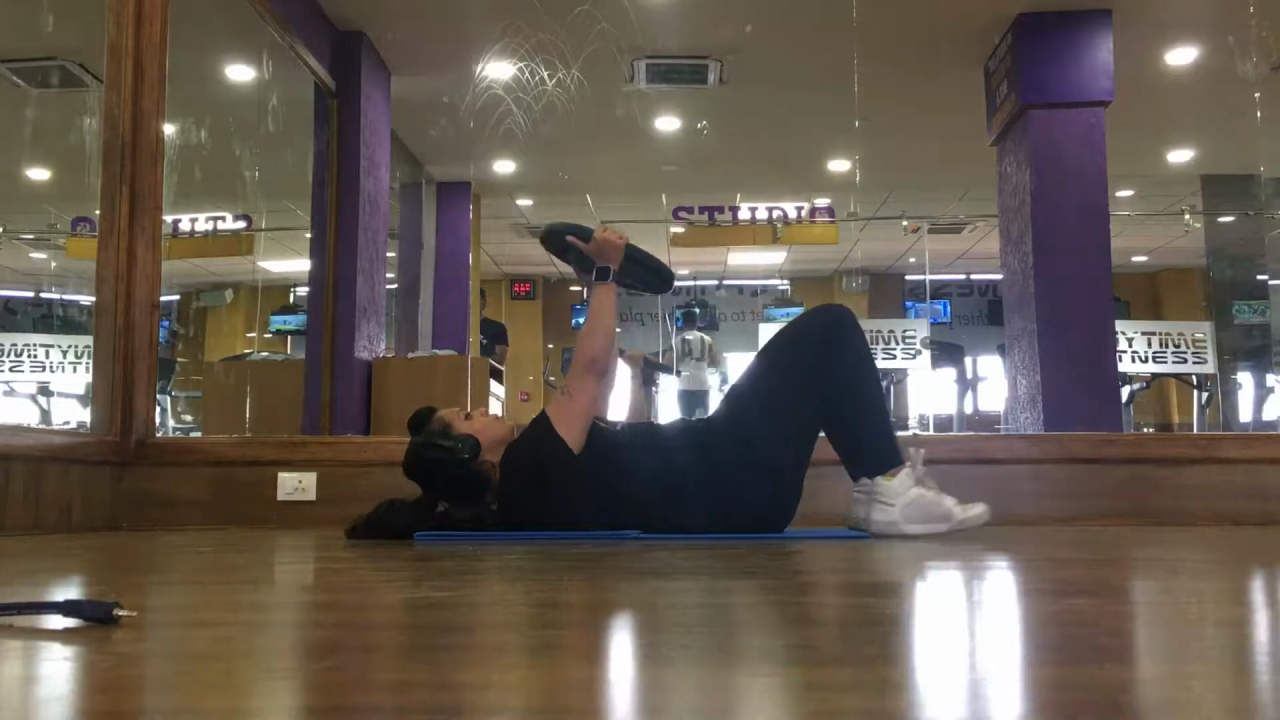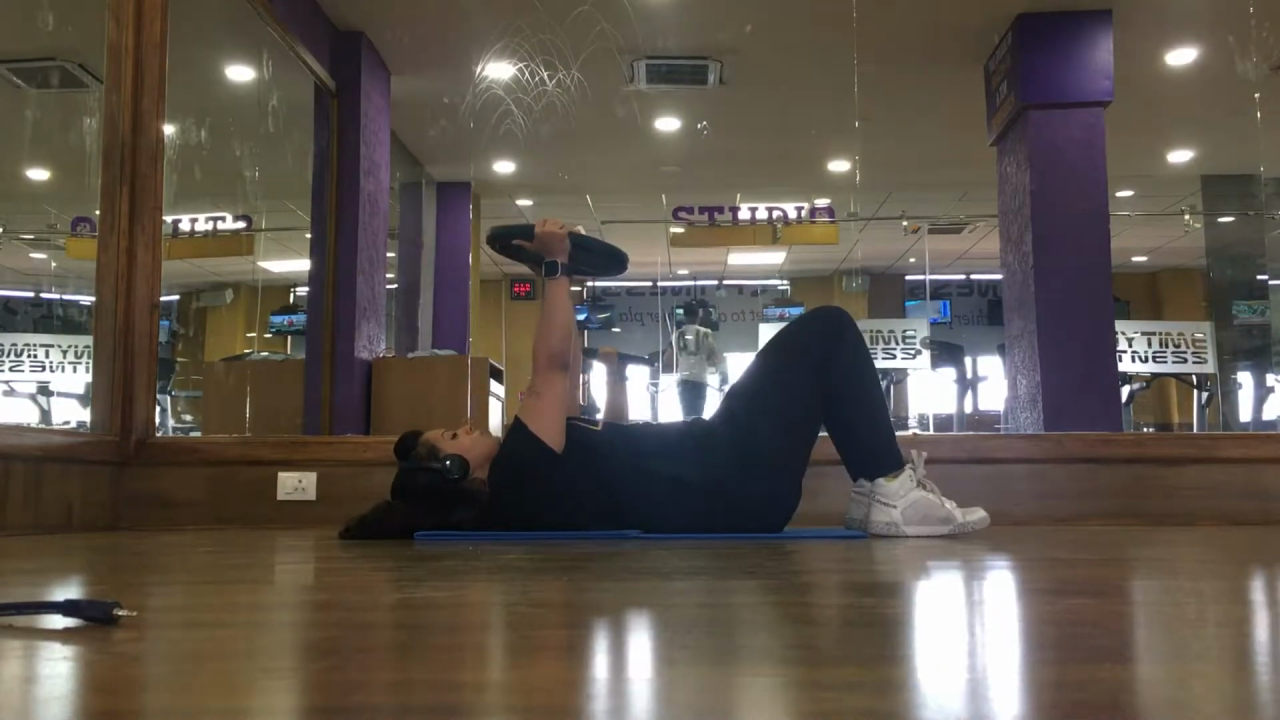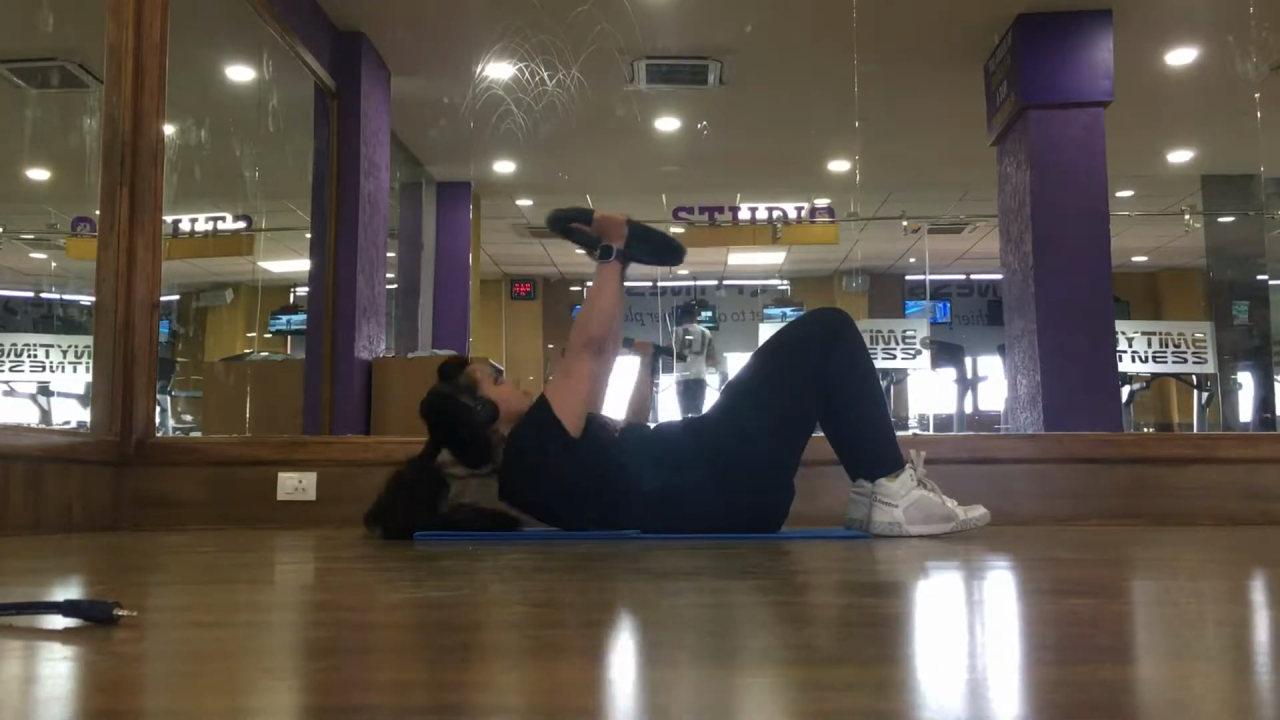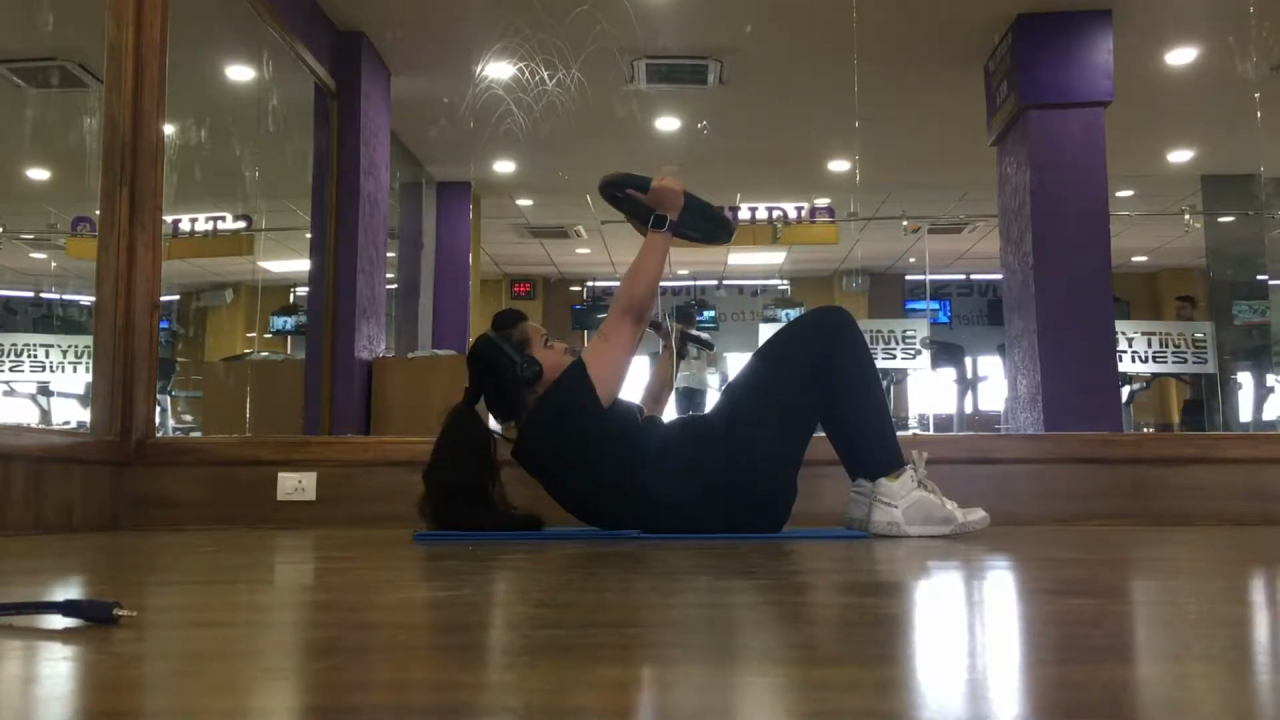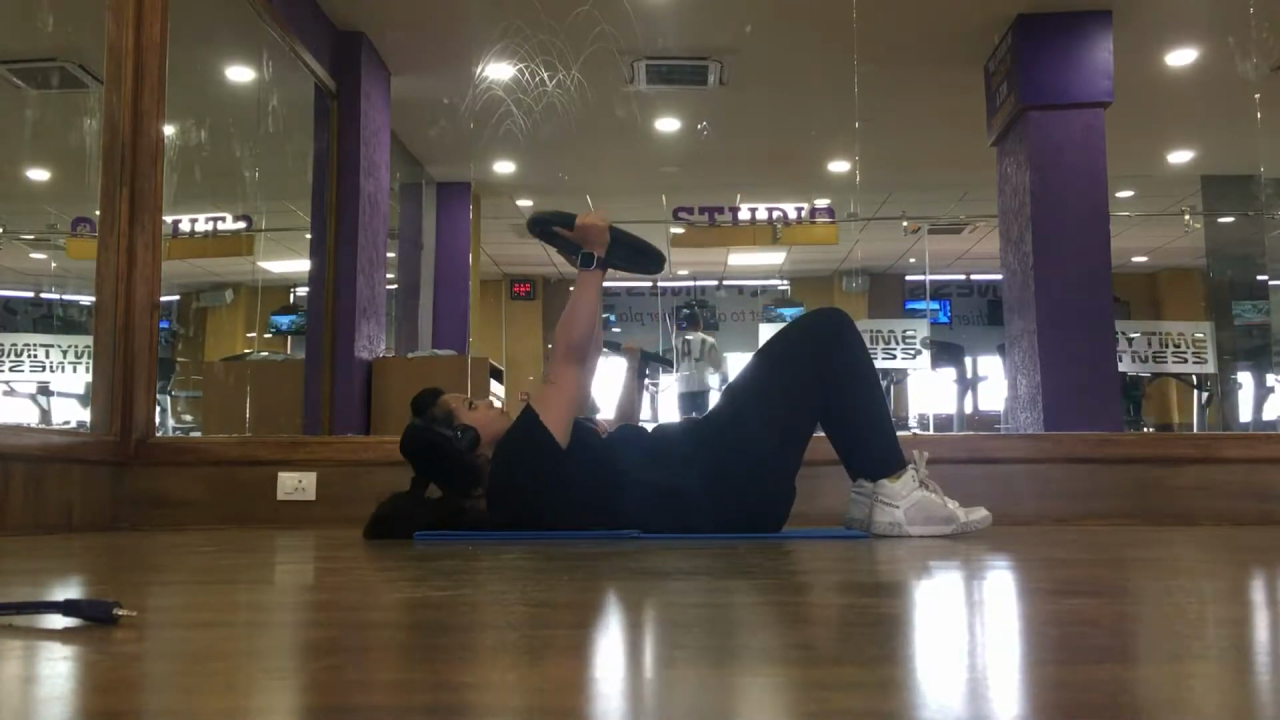
dt=1s
person 1, frame 1
left shoulder: (520, 489)
right shoulder: (533, 466)
right elbow: (589, 372)
right wrist: (605, 273)
left hip: (719, 481)
right hip: (738, 484)
left knee: (820, 342)
right knee: (830, 326)
left ankle: (873, 489)
right ankle: (892, 492)
person 1, frame 2
left shoulder: (514, 486)
right shoulder: (519, 475)
left elbow: (572, 404)
right elbow: (550, 369)
left wrist: (575, 305)
right wrist: (555, 266)
left hip: (714, 477)
right hip: (734, 486)
left knee: (818, 346)
right knee: (827, 329)
left ankle: (876, 490)
right ankle: (892, 496)
person 1, frame 3
left shoulder: (523, 461)
right shoulder: (533, 444)
right elbow: (588, 347)
left wrist: (646, 371)
right wrist: (612, 253)
left hip: (703, 497)
right hip: (722, 493)
left knee: (815, 351)
right knee: (828, 330)
left ankle: (876, 490)
right ankle: (892, 493)
person 1, frame 4
left shoulder: (545, 434)
right shoulder: (559, 412)
right elbow: (627, 317)
left wrist: (669, 357)
right wrist: (663, 220)
left hip: (714, 494)
right hip: (730, 489)
left knee: (820, 346)
right knee: (828, 329)
left ankle: (877, 490)
right ankle: (891, 492)
person 1, frame 5
left shoulder: (515, 482)
right shoulder: (521, 464)
right elbow: (570, 361)
left wrist: (635, 373)
right wrist: (592, 259)
left hip: (710, 485)
right hip: (725, 487)
left knee: (818, 342)
right knee: (827, 331)
left ankle: (878, 490)
right ankle: (892, 492)
